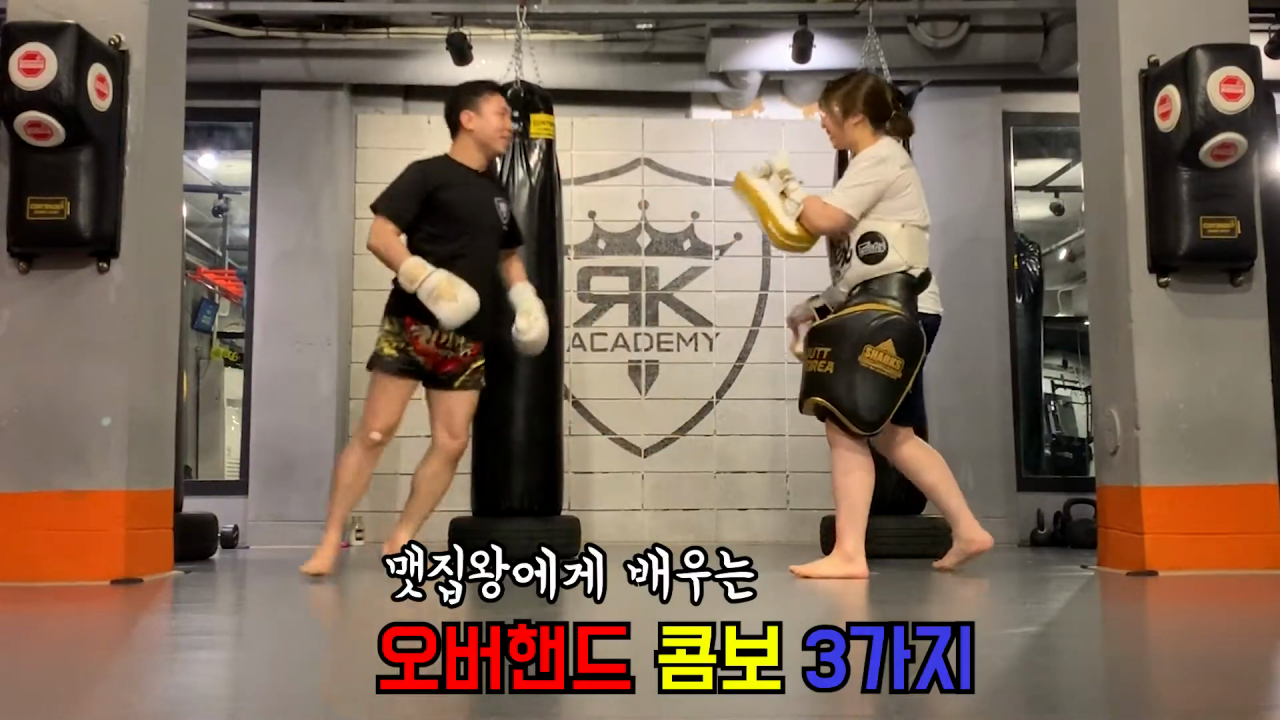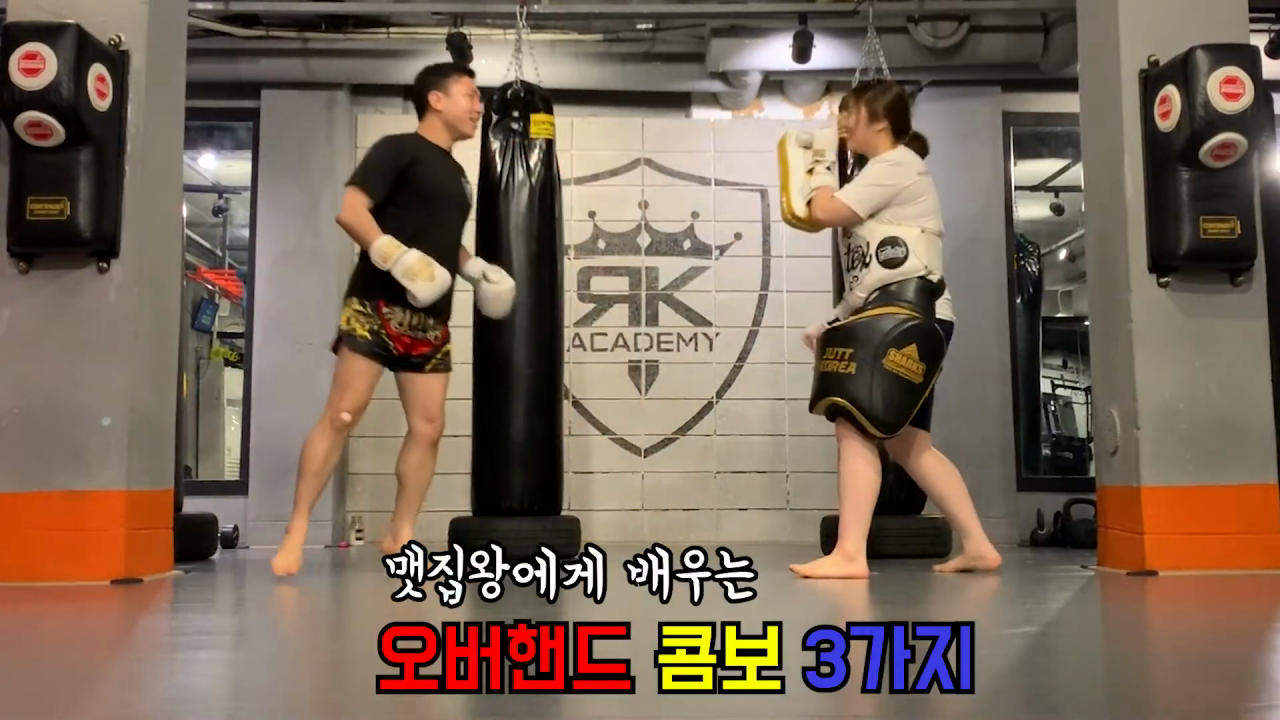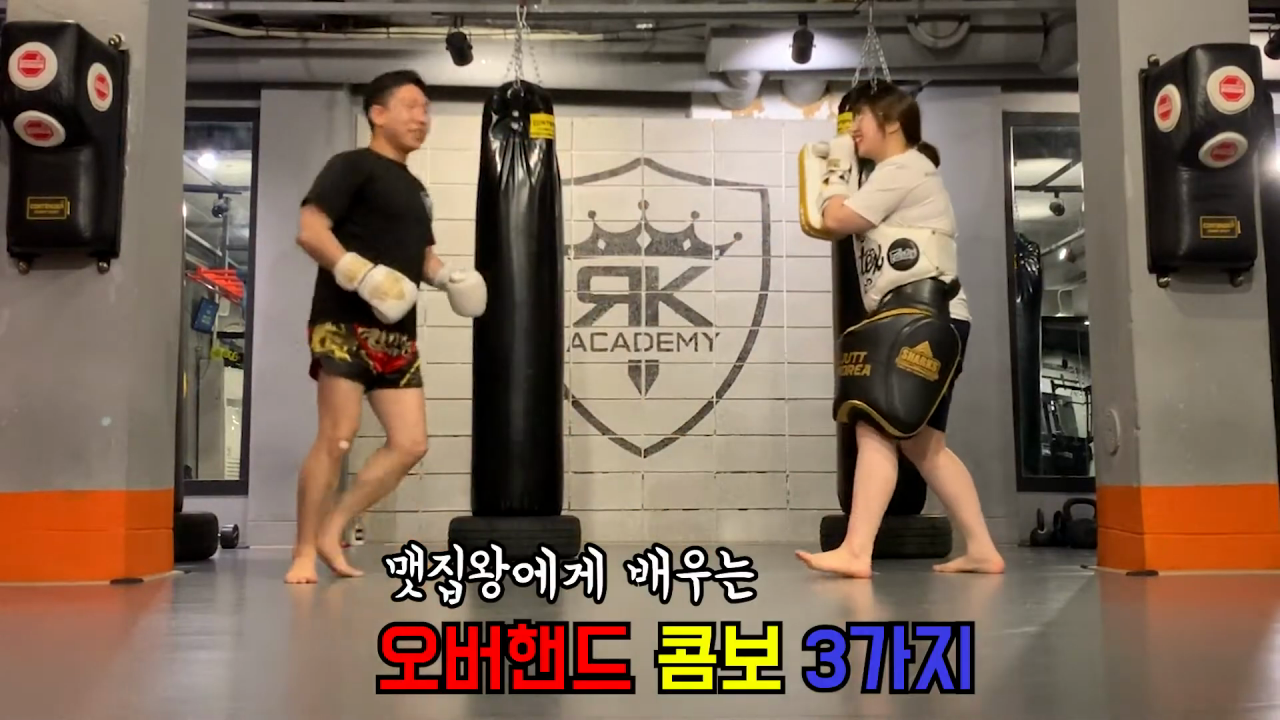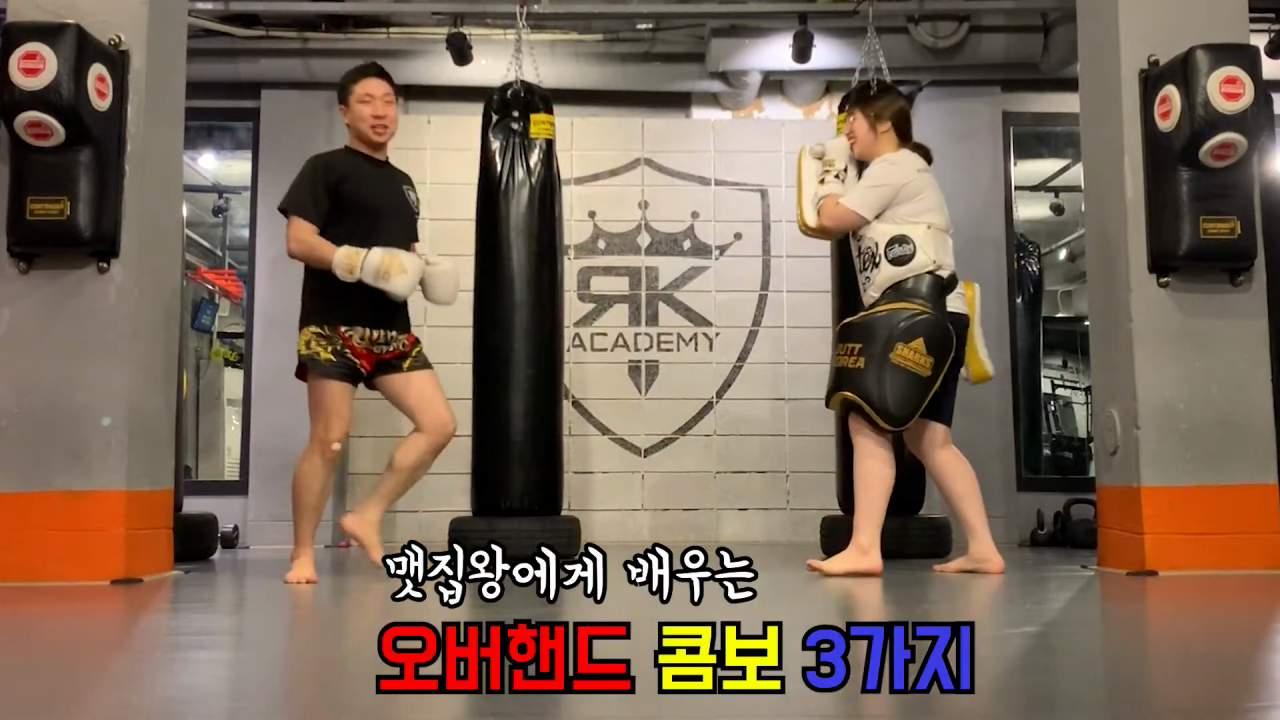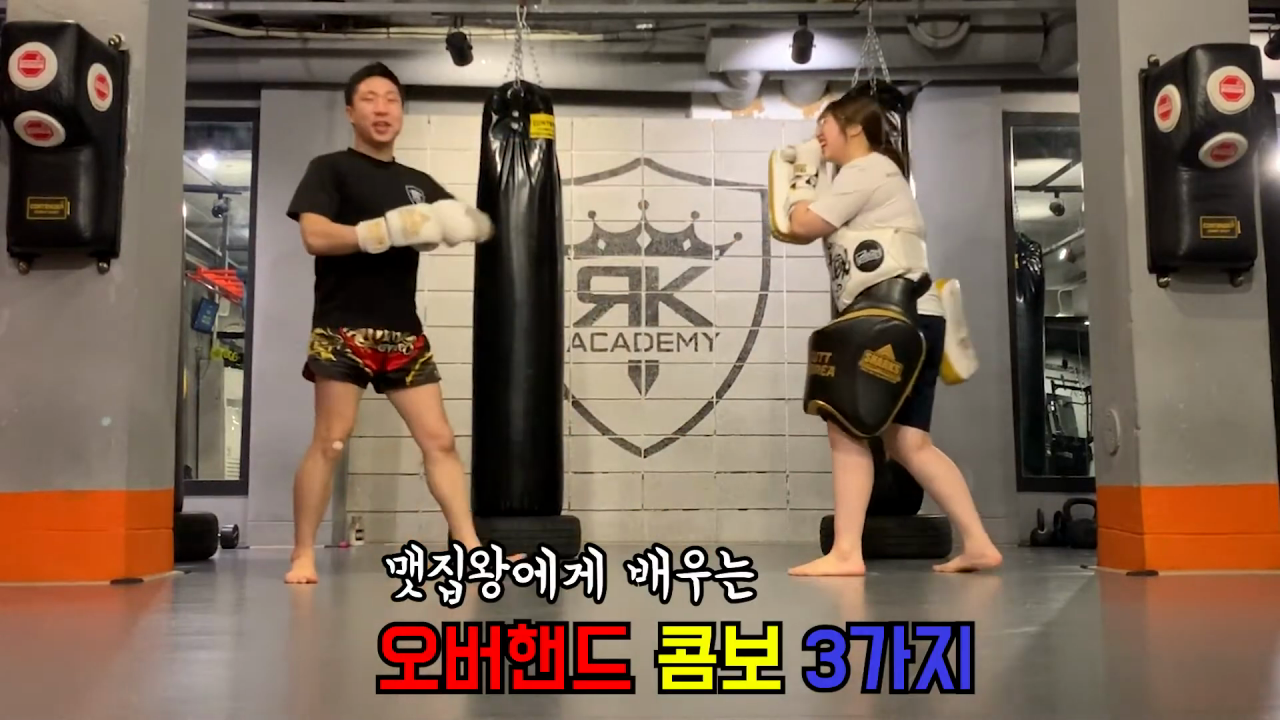
dt=0.2s
person 1, frame 1
left shoulder: (497, 192)
right shoulder: (429, 174)
left elbow: (507, 254)
right elbow: (379, 237)
left wrist: (525, 299)
right wrist: (426, 279)
left hip: (465, 335)
right hip: (412, 326)
left knee: (451, 443)
right knee: (374, 433)
left ankle: (399, 542)
right ankle: (330, 539)
person 1, frame 2
left shoulder: (455, 174)
right shoulder: (397, 150)
right elbow: (349, 210)
left wrist: (479, 270)
right wrist: (400, 259)
left hip: (429, 317)
right hip: (376, 305)
left knee: (428, 427)
right knee: (342, 414)
left ankle: (402, 536)
right ankle: (296, 534)
person 1, frame 3
left shoulder: (414, 186)
right shoulder: (350, 167)
right elbow: (309, 231)
left wrist: (451, 279)
right wrist: (362, 275)
left hip: (397, 336)
right hip: (344, 326)
left knee: (408, 445)
right knee: (336, 439)
left ankle: (332, 527)
right ankle: (304, 552)
person 1, frame 4
left shoulder: (403, 182)
right shoulder: (325, 168)
right elbow: (297, 241)
left wrist: (427, 269)
right wrist: (367, 264)
left hip: (393, 330)
right hip: (333, 327)
left knee: (439, 423)
right knee: (328, 442)
left ankle: (368, 515)
right ankle: (303, 554)
person 1, frame 5
left shoulder: (416, 182)
right shoulder: (329, 169)
left elbow: (472, 221)
right elbow: (315, 236)
left wrist: (464, 224)
right wrist: (389, 230)
left hip: (404, 333)
right hip: (343, 329)
left knee: (439, 440)
right knee: (331, 442)
left ankle: (471, 551)
right ankle: (303, 555)
person 2, frame 1
left shoulder: (877, 160)
right shoulder: (878, 160)
left elbow: (823, 220)
left wrist: (788, 183)
right wrist: (818, 305)
left knee: (846, 428)
right knee: (895, 434)
left ankle: (848, 555)
right ankle: (967, 531)
person 2, frame 2
left shoulder: (894, 167)
right shoulder: (893, 170)
left elbow: (825, 211)
right elbow: (874, 268)
left wrist: (818, 163)
right wrist: (835, 319)
left knee: (856, 428)
right knee: (906, 441)
left ankle: (849, 555)
right ankle: (978, 546)
person 2, frame 3
left shoulder: (901, 169)
right shoulder: (907, 174)
left elbow: (837, 220)
left wrist: (837, 170)
left knee: (876, 428)
right knee: (921, 443)
left ankle: (856, 550)
right ankle: (981, 549)
person 2, frame 4
left shoulder: (894, 167)
right shoulder: (903, 173)
left elbow: (832, 219)
left wrist: (832, 171)
left knee: (868, 422)
right knee: (928, 439)
left ankle: (864, 549)
right ankle: (982, 549)
person 2, frame 5
left shoulder: (863, 172)
right shoulder: (879, 176)
left elbow: (802, 225)
right hip: (910, 319)
left knee: (848, 430)
right knee: (909, 441)
left ankle: (846, 553)
right ankle: (976, 543)
